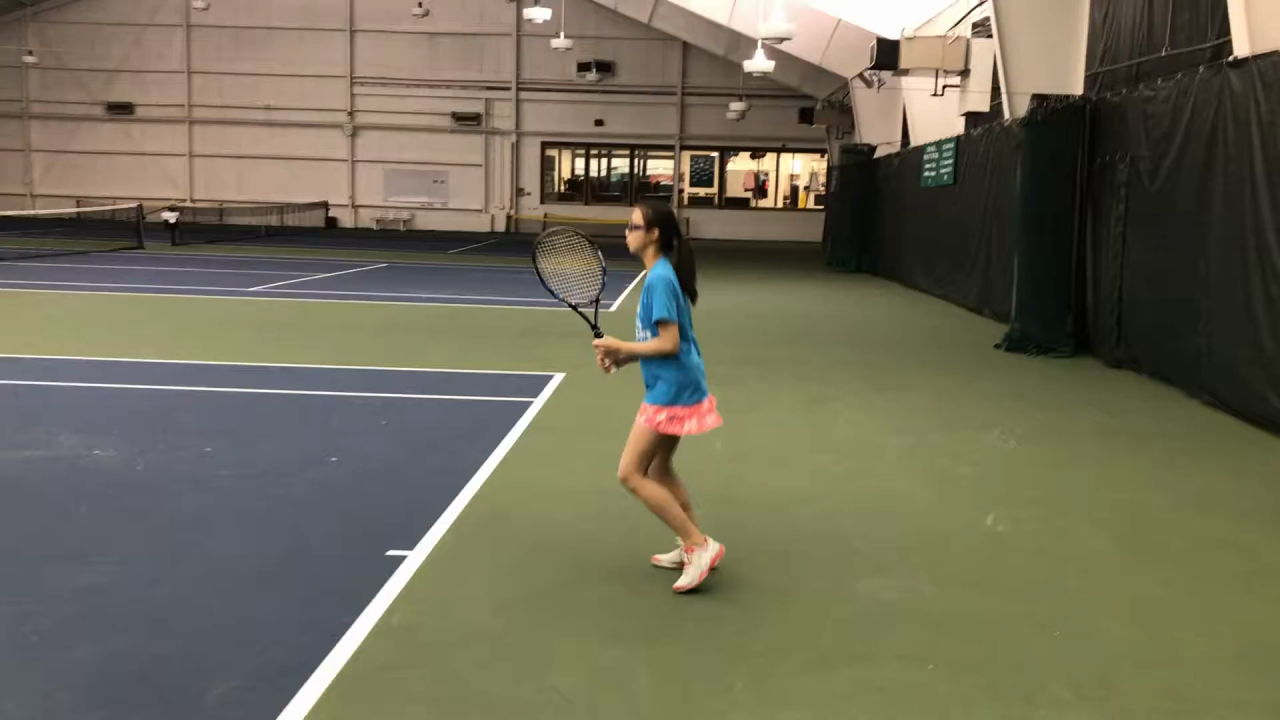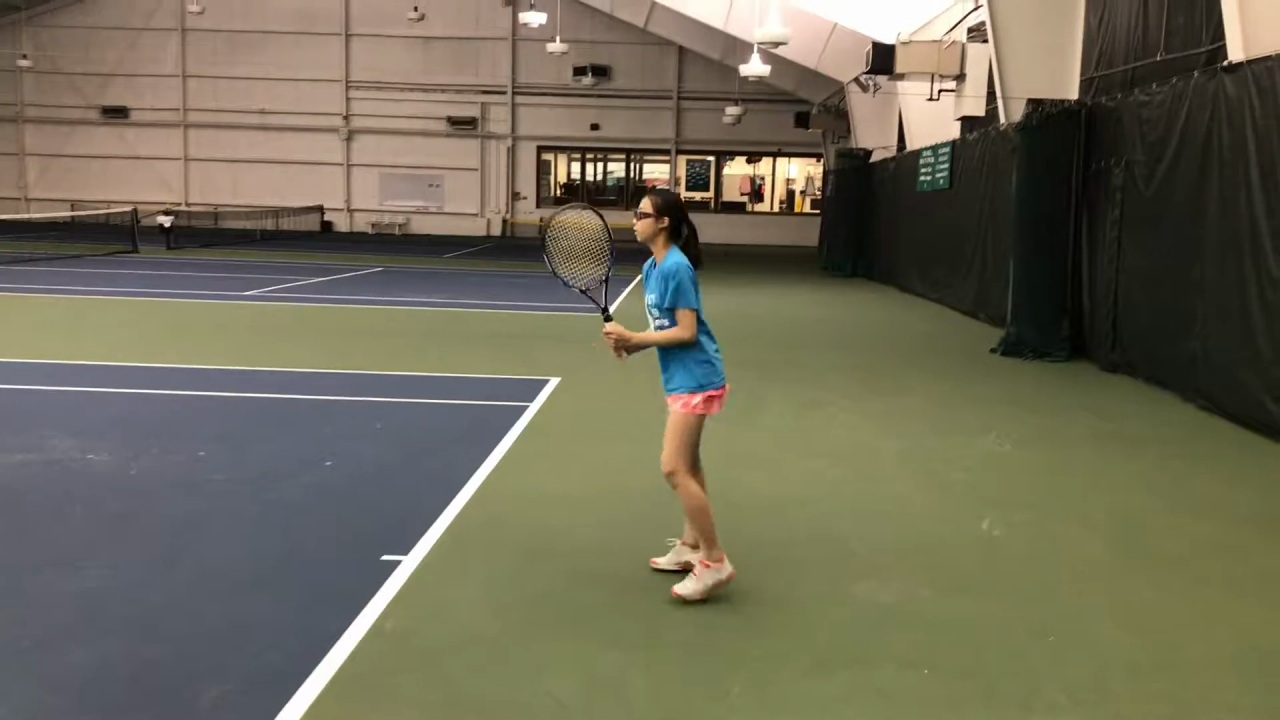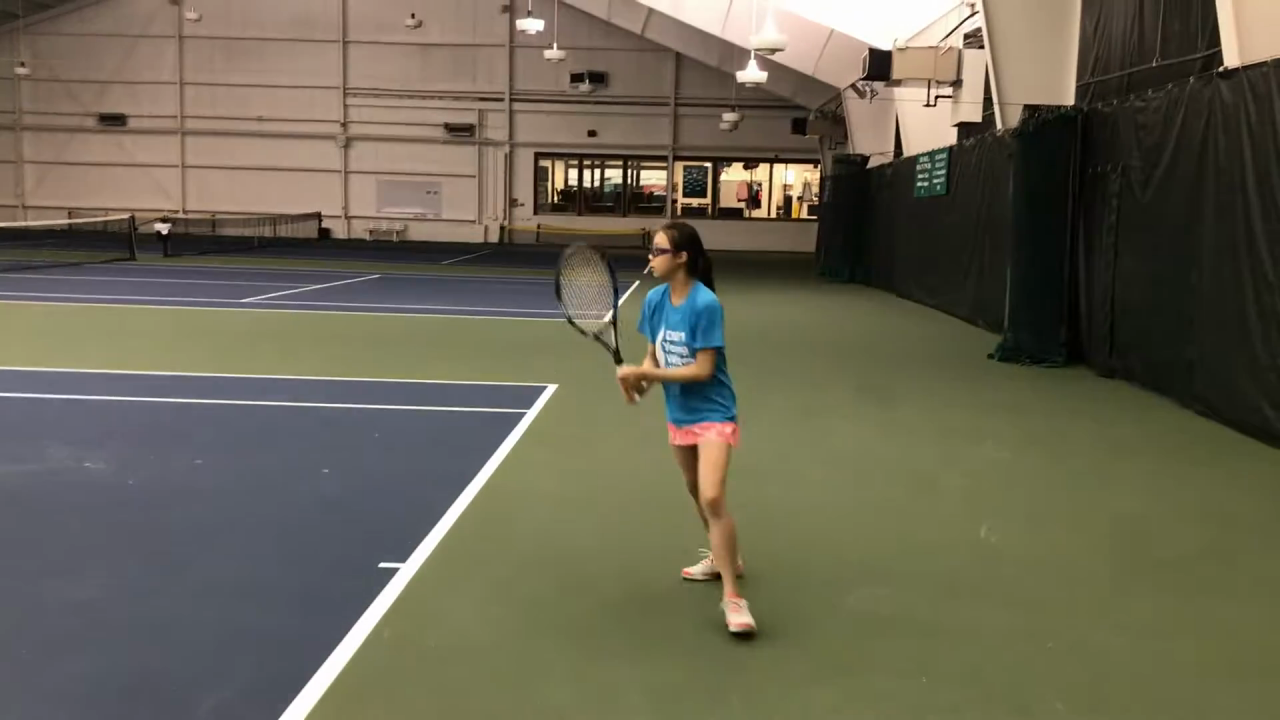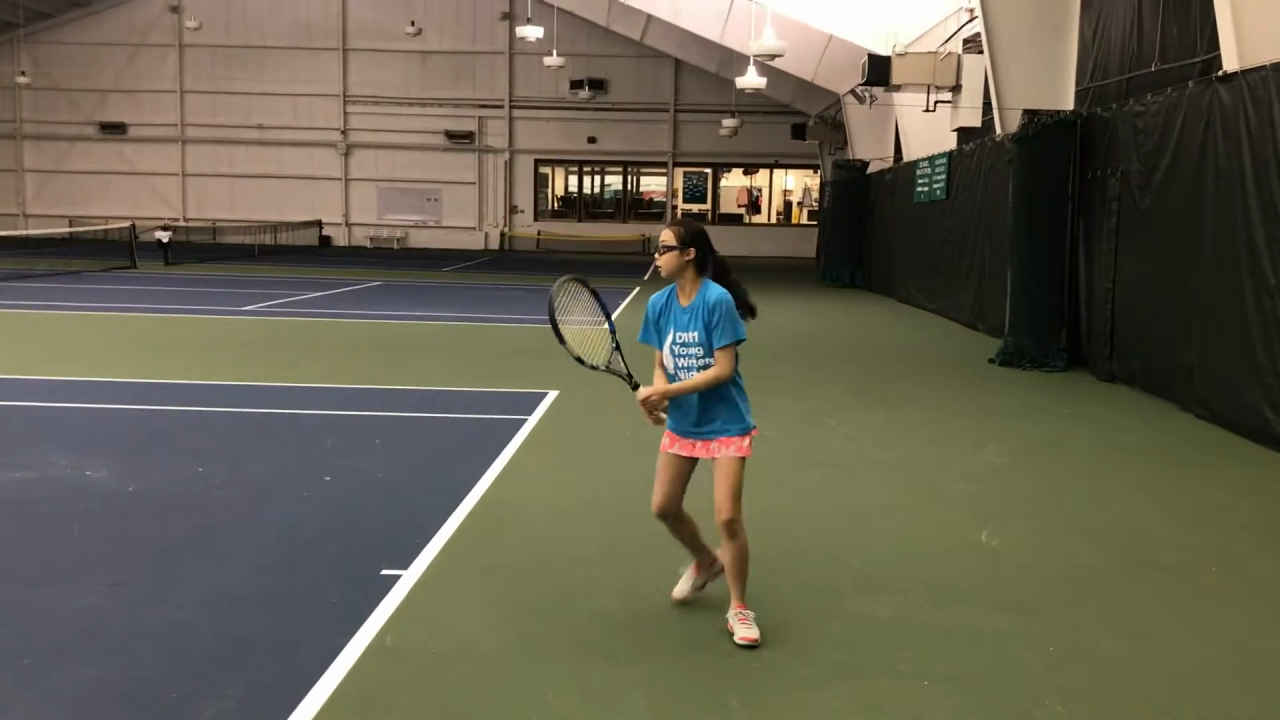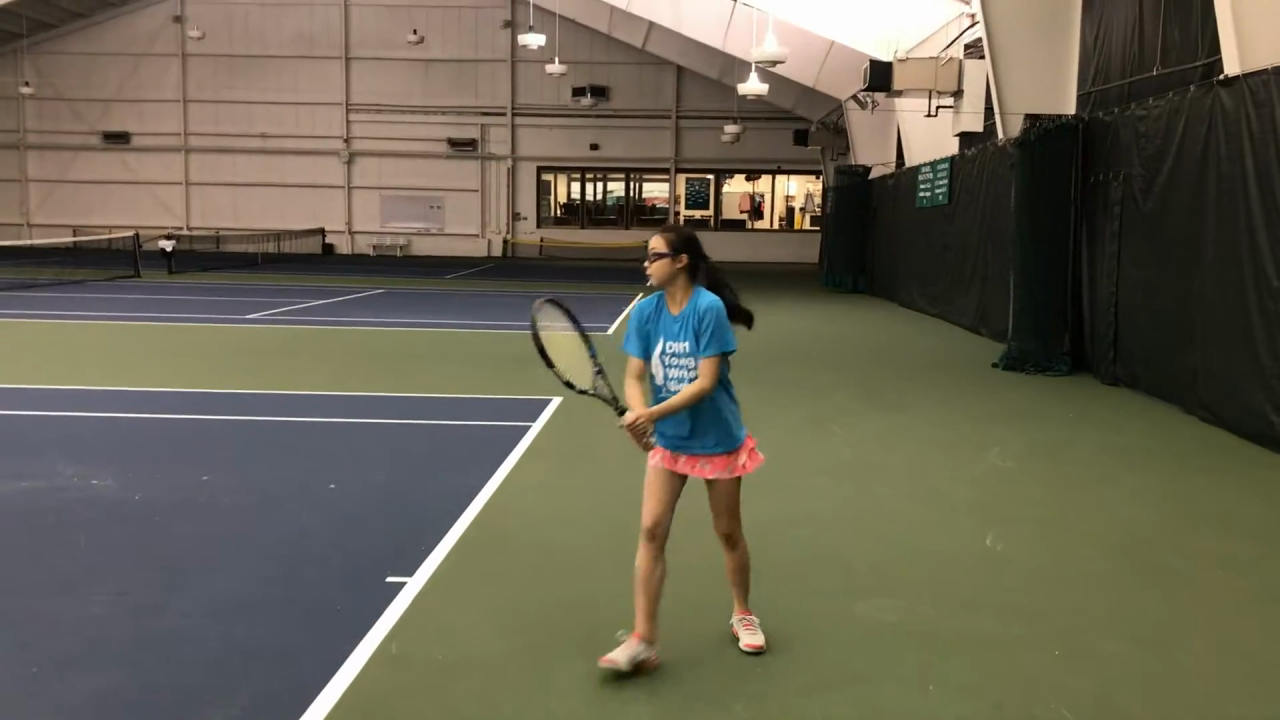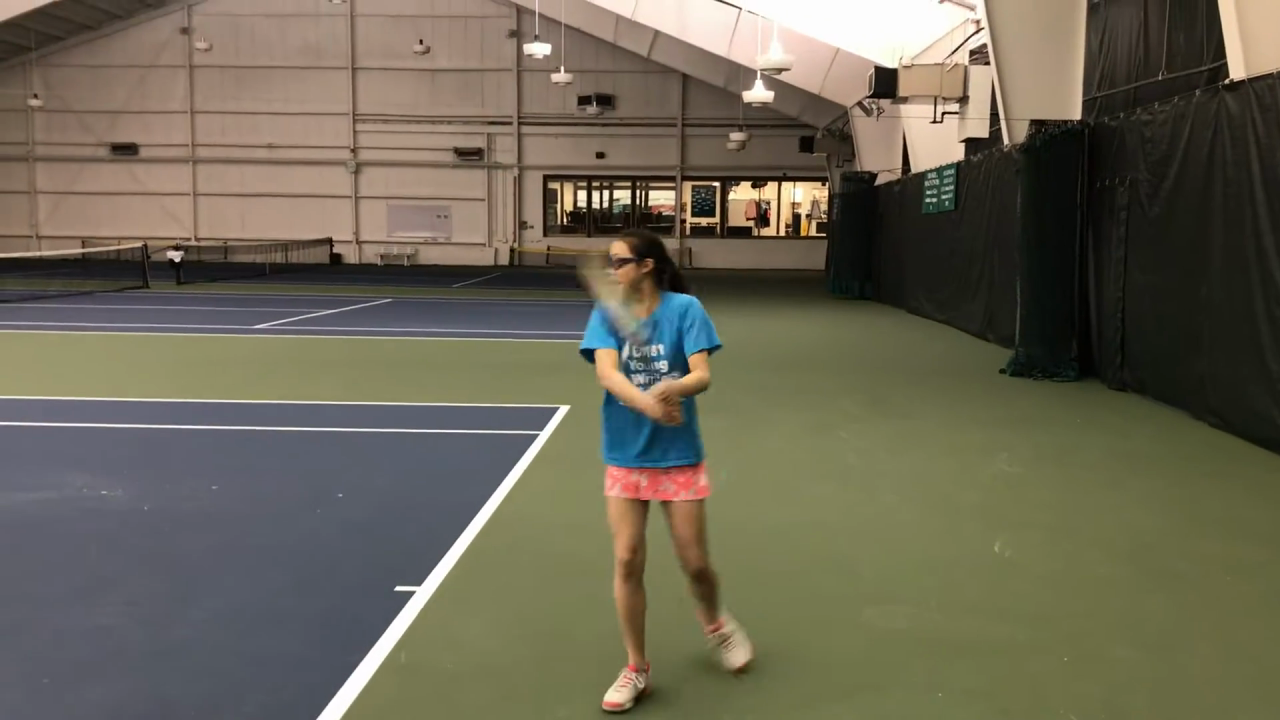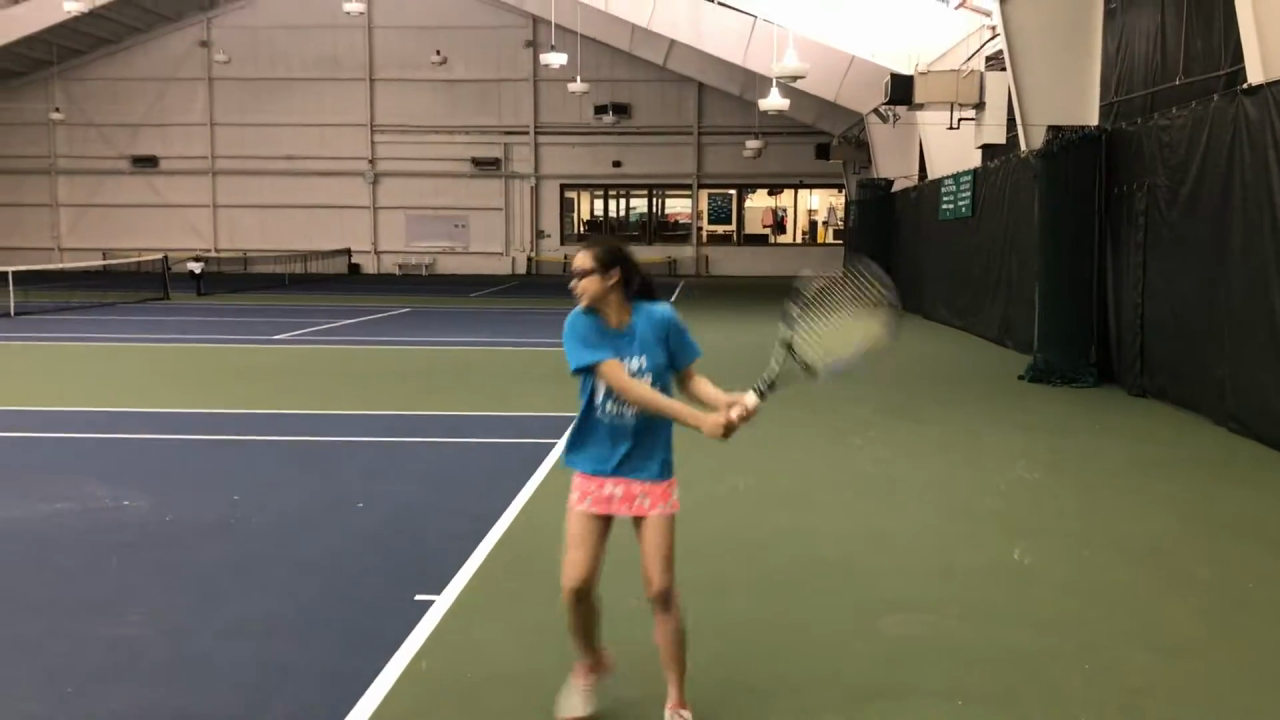
dt=0.2s
person 1, frame 1
left shoulder: (658, 280)
right shoulder: (659, 276)
left elbow: (668, 344)
left wrist: (620, 349)
right wrist: (620, 354)
left hip: (670, 393)
right hip: (677, 389)
left knee: (631, 474)
right knee: (657, 468)
left ankle: (700, 545)
right ankle: (690, 545)
person 1, frame 2
left shoulder: (676, 267)
right shoulder: (653, 266)
left elbow: (687, 331)
left wrist: (634, 337)
right wrist: (630, 340)
left hip: (694, 379)
right hip: (677, 379)
left knee: (673, 469)
right knee: (684, 465)
left ankle: (713, 562)
right ankle: (693, 544)
person 1, frame 3
left shoulder: (705, 304)
right shoulder: (654, 300)
left elbow: (703, 370)
right elbow: (654, 356)
left wrist: (647, 375)
right wrist: (637, 376)
left hip: (713, 413)
right hip: (679, 414)
left knee: (712, 498)
right knee: (697, 492)
left ankle: (733, 598)
right ankle: (725, 558)
person 1, frame 4
left shoulder: (717, 300)
right shoulder: (658, 304)
left elbow: (724, 369)
right elbow: (661, 366)
left wrist: (668, 392)
right wrist: (654, 392)
left hip: (725, 424)
right hip: (680, 425)
left knee: (728, 519)
right knee: (663, 507)
left ankle: (739, 608)
right ankle: (706, 560)
person 1, frame 5
left shoulder: (709, 307)
right shoulder: (644, 311)
left elbow: (707, 380)
right elbow: (634, 375)
left wrist: (652, 413)
right wrist: (636, 413)
left hip: (718, 437)
right hip: (668, 440)
left knee: (729, 533)
right knee: (651, 529)
left ankle: (743, 615)
right ankle: (642, 640)
person 1, frame 6
left shoulder: (685, 308)
right shoulder: (605, 315)
left elbow: (701, 373)
right elbow: (606, 372)
left wrist: (671, 390)
right wrist: (642, 401)
left hip: (679, 458)
right hip: (625, 458)
left knee: (695, 563)
right knee: (627, 561)
left ankle: (717, 621)
right ankle: (636, 667)
person 1, frame 7
left shoulder: (661, 321)
right shoulder: (581, 325)
left elbow: (692, 380)
right elbow: (627, 388)
left wrist: (732, 403)
right wrist: (698, 419)
left hip: (651, 475)
right hip: (595, 470)
left knee: (660, 591)
right knee: (576, 583)
right ankle: (590, 664)
